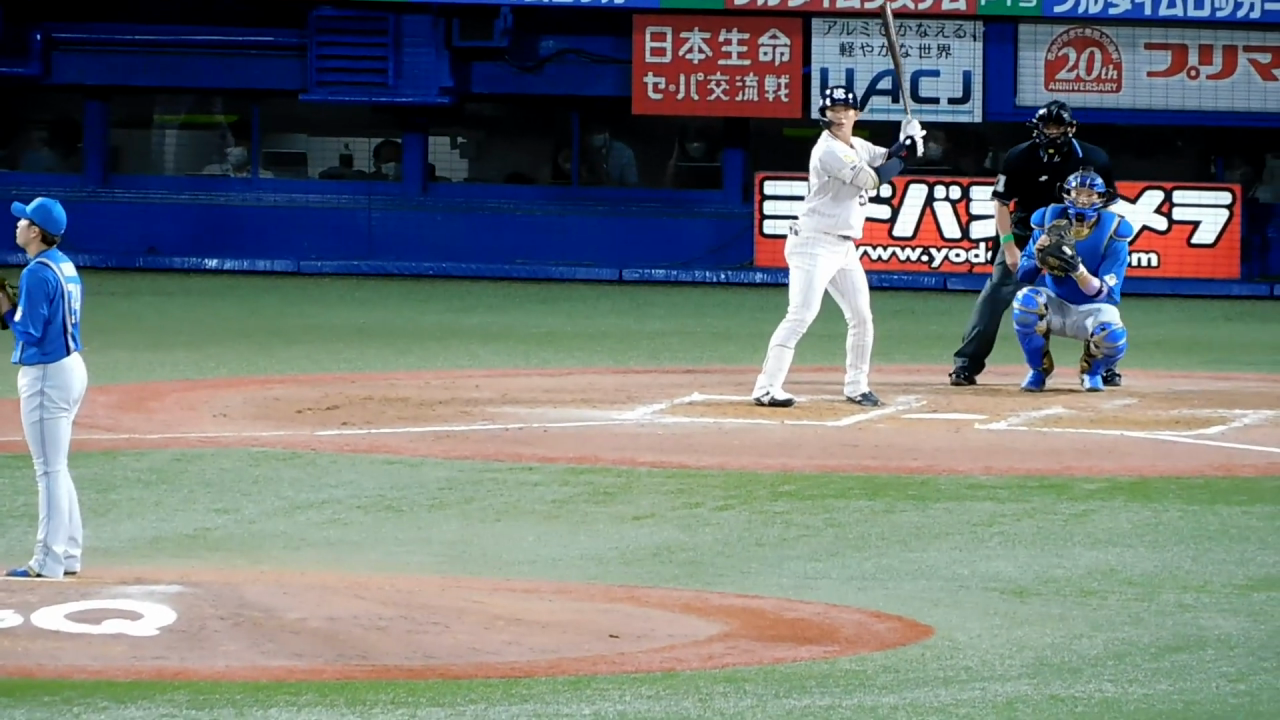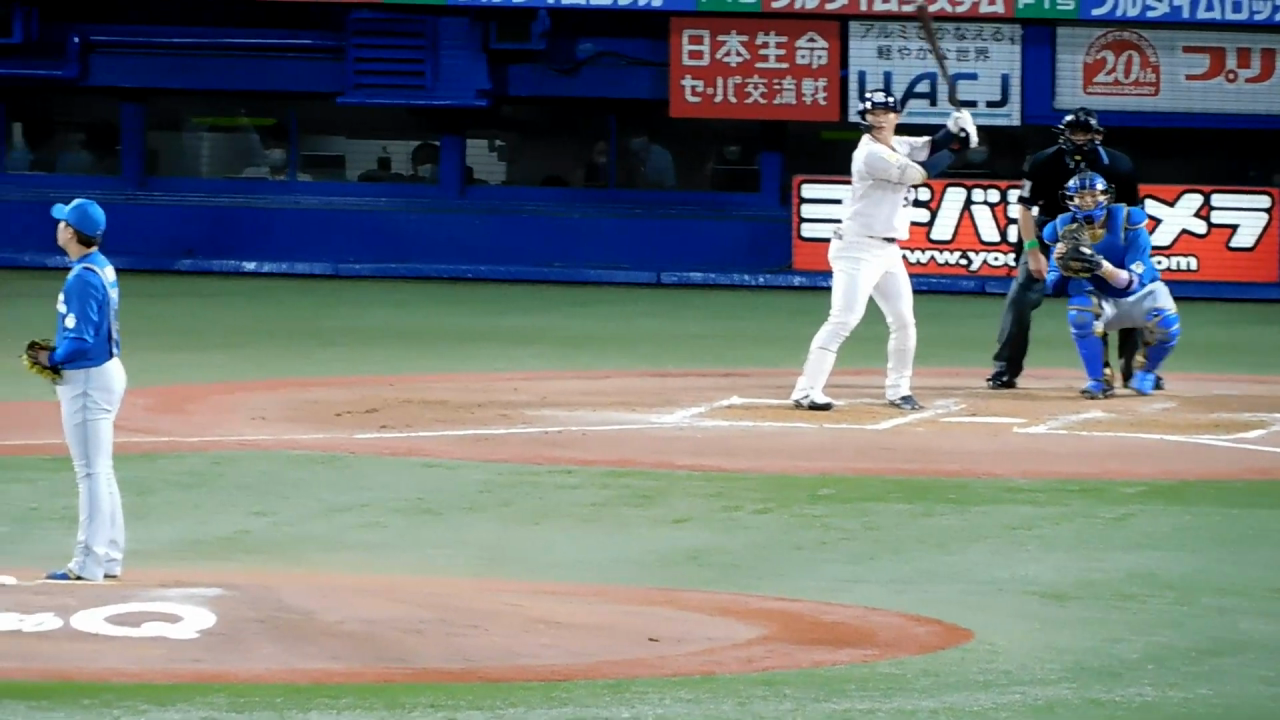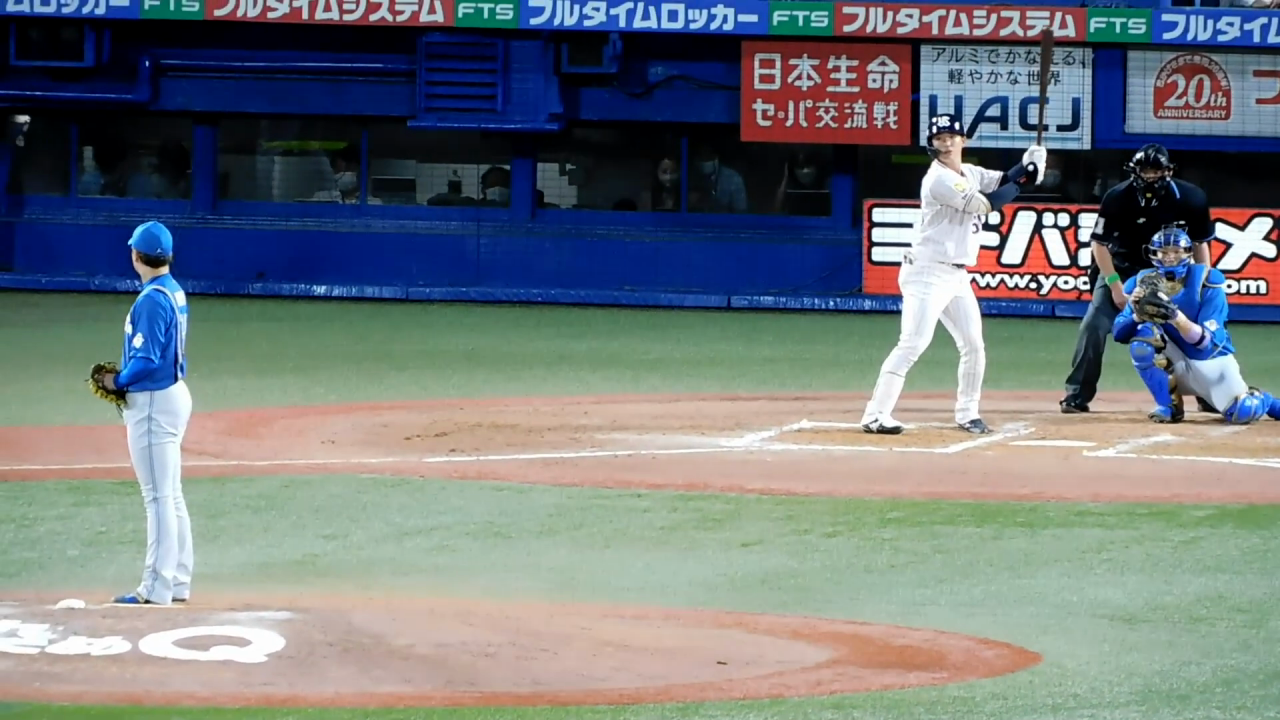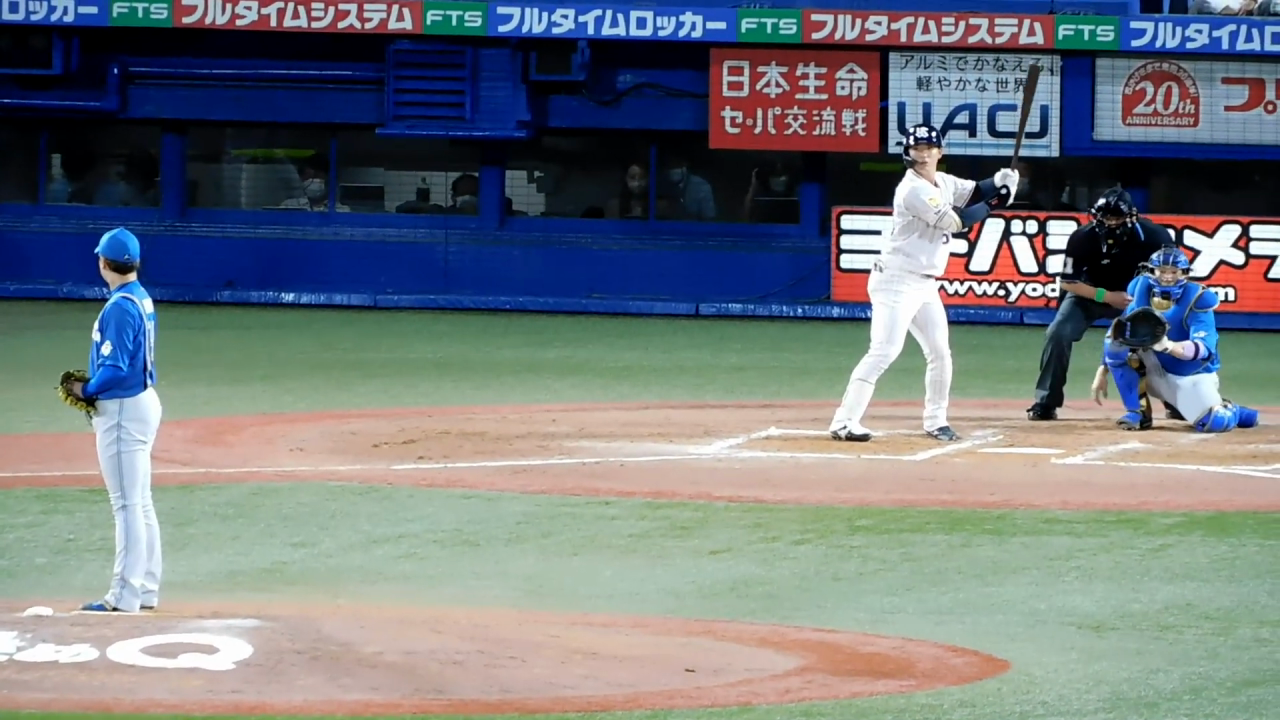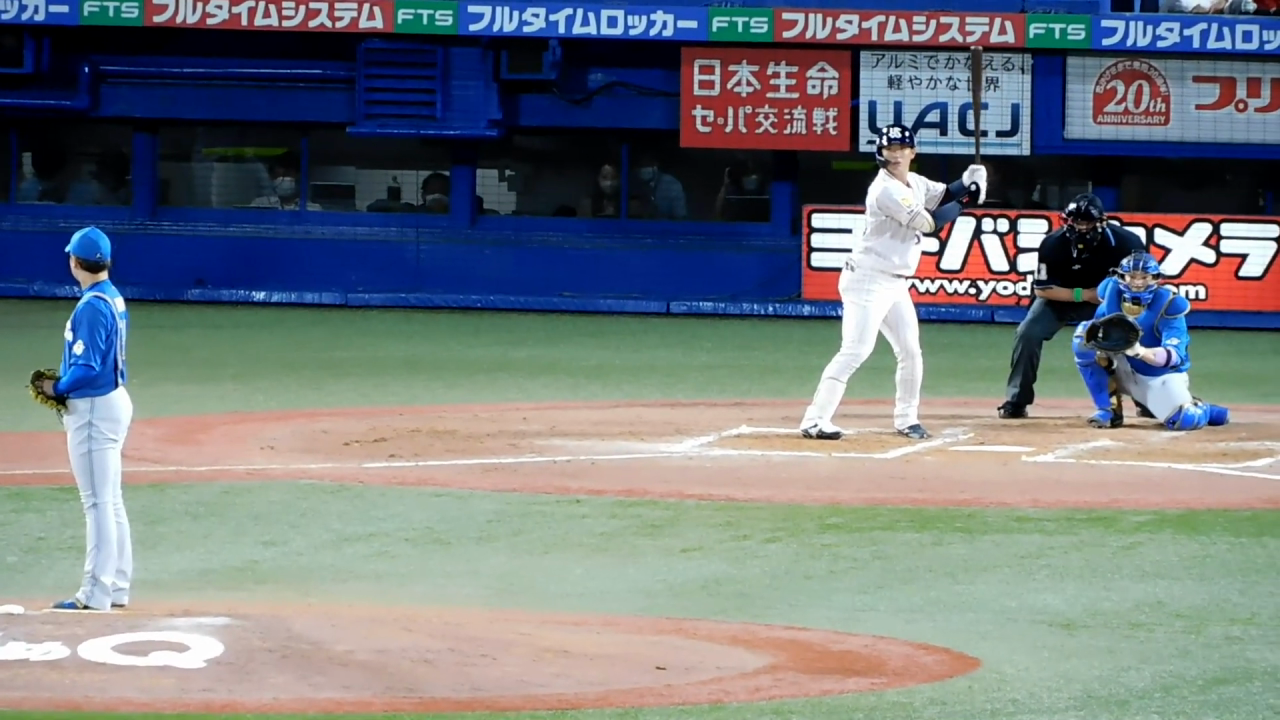
dt=0.5s
person 1, frame 1
left shoulder: (37, 272)
right shoulder: (64, 265)
left hip: (47, 375)
right hip: (69, 367)
left knee: (48, 471)
right knee: (57, 469)
left ankle: (49, 562)
right ankle: (67, 554)
person 1, frame 2
left shoulder: (81, 278)
right shoulder: (102, 267)
left elbow: (80, 341)
left wrist: (50, 359)
right wrist: (57, 354)
left hip: (87, 380)
right hip: (104, 371)
left knee: (91, 472)
right knee: (101, 471)
left ankle: (88, 565)
right ankle: (109, 557)
person 1, frame 3
left shoulder: (151, 299)
right shoulder: (174, 292)
left elbow: (146, 360)
left wrist: (117, 382)
right wrist: (125, 378)
left hip: (154, 402)
right hip: (172, 393)
left knee: (158, 496)
right knee: (171, 494)
left ankle: (157, 588)
right ankle: (177, 581)
person 1, frame 4
left shoulder: (119, 306)
right shoulder: (142, 299)
left elbow: (114, 368)
left wrist: (85, 390)
right wrist: (94, 386)
left hip: (123, 410)
right hip: (142, 401)
left knee: (127, 503)
right knee: (140, 502)
left ankle: (125, 596)
right ankle: (146, 589)
person 1, frame 5
left shoulder: (91, 305)
right shoulder: (114, 298)
left elbow: (86, 367)
left wrist: (56, 388)
right wrist: (65, 385)
left hip: (94, 408)
right hip: (112, 400)
left knee: (98, 502)
right knee: (110, 500)
left ankle: (96, 594)
right ankle: (116, 586)
person 2, frame 1
left shoulder: (858, 146)
right shoulder: (829, 150)
left elbow: (887, 159)
right elbow: (872, 180)
left wrist: (905, 141)
right wrist: (906, 153)
left hip: (845, 246)
right hip: (814, 243)
left knee: (861, 316)
right knee: (800, 316)
left ankle: (857, 386)
right ankle: (766, 388)
person 2, frame 2
left shoulder: (898, 145)
right shoulder: (870, 153)
left elbow: (932, 145)
right elbow: (921, 173)
left wrist: (954, 129)
right wrist: (956, 147)
left hip: (888, 249)
right hip: (858, 247)
left knee: (903, 322)
right knee: (842, 319)
left ankle: (898, 389)
right ankle: (806, 390)
person 2, frame 3
left shoulder: (970, 173)
right shoulder: (939, 179)
left elbow: (1002, 182)
right elbow: (985, 204)
left wrist: (1026, 164)
right wrist: (1024, 180)
left hip: (957, 274)
right hip: (928, 272)
left knee: (974, 346)
right knee: (912, 344)
left ankle: (967, 413)
right ankle: (876, 415)
person 2, frame 4
left shoulder: (943, 182)
right shoulder: (913, 190)
left elbow: (974, 192)
right elbow: (956, 222)
left wrist: (998, 182)
right wrist: (995, 202)
left hip: (925, 282)
right hip: (897, 280)
left knee: (940, 353)
right knee: (883, 352)
left ankle: (935, 420)
right ankle: (844, 422)
person 2, frame 5
left shoulder: (914, 182)
right shoulder: (886, 190)
left elbow: (944, 195)
right elbow: (929, 223)
left wrist: (967, 182)
right wrist: (966, 198)
left hip: (896, 282)
right hip: (868, 280)
left knee: (911, 352)
right knee: (855, 351)
left ankle: (906, 418)
right ankle: (815, 420)
person 3, frame 1
left shoulder: (1094, 160)
right shoulder: (1019, 157)
right elbow: (1002, 203)
right wrist: (1009, 246)
right hip: (1026, 234)
right knee: (996, 294)
right ankle: (966, 364)
person 3, frame 2
left shoulder: (1118, 166)
right shoulder: (1043, 163)
right elbow: (1025, 208)
right wrist: (1033, 252)
right knee: (1020, 298)
left ankle: (1138, 369)
right ankle: (1005, 369)
person 3, frame 3
left shoulder: (1191, 197)
right shoulder: (1117, 198)
left elbow: (1200, 243)
right elbow: (1099, 244)
right wrist: (1115, 285)
right hip: (1123, 268)
right knee: (1095, 324)
right ankle: (1077, 394)
person 3, frame 4
left shoulder: (1156, 237)
right shoulder: (1082, 238)
right elbow: (1067, 282)
right wrist: (1107, 296)
right hip: (1090, 293)
right knee: (1058, 334)
right ankle: (1045, 402)
person 3, frame 5
left shoulder: (1126, 242)
right shoulder: (1053, 244)
right elbow: (1042, 290)
right wrist: (1084, 294)
right hip: (1061, 297)
right knee: (1028, 333)
right ankle: (1016, 401)
person 4, frame 1
left shoulder: (1113, 233)
right shoulder: (1049, 221)
left elbow: (1106, 294)
right elbow: (1023, 276)
left wrist: (1078, 269)
right wrist: (1039, 259)
left hip: (1093, 310)
right hip: (1056, 306)
left knee: (1114, 338)
right knee: (1025, 300)
left ankle: (1092, 370)
right ankle: (1039, 369)
person 4, frame 2
left shoulder: (1127, 224)
right shoulder: (1063, 231)
left elbow: (1133, 281)
right elbow: (1054, 289)
left wrist: (1100, 265)
right wrist: (1061, 267)
left hip: (1142, 292)
right hip: (1102, 298)
left knee: (1166, 324)
right knee: (1080, 312)
left ankle: (1146, 369)
right ankle: (1099, 380)
person 4, frame 3
left shoulder: (1206, 283)
right shoulder: (1144, 283)
left elbow: (1207, 341)
right elbow: (1119, 335)
left wrist: (1176, 316)
right wrist: (1137, 314)
left hip: (1211, 361)
right hip: (1176, 363)
left knee: (1242, 412)
right knee: (1142, 336)
right ankle: (1168, 405)
person 4, frame 4
left shoulder: (1197, 301)
right shoulder: (1142, 293)
left elbow: (1204, 349)
left wrist: (1167, 345)
right wrist: (1103, 371)
left hip: (1192, 376)
right hip: (1155, 373)
left knee: (1215, 423)
left ankle: (1235, 412)
right ankle: (1137, 412)
person 4, frame 5
left shoulder: (1168, 306)
right shoulder: (1112, 295)
left elbow: (1176, 356)
left wrist: (1139, 351)
left hip: (1162, 376)
right hip: (1125, 372)
left knee: (1185, 420)
right knee: (1085, 332)
left ankle: (1203, 410)
right ankle: (1108, 410)
